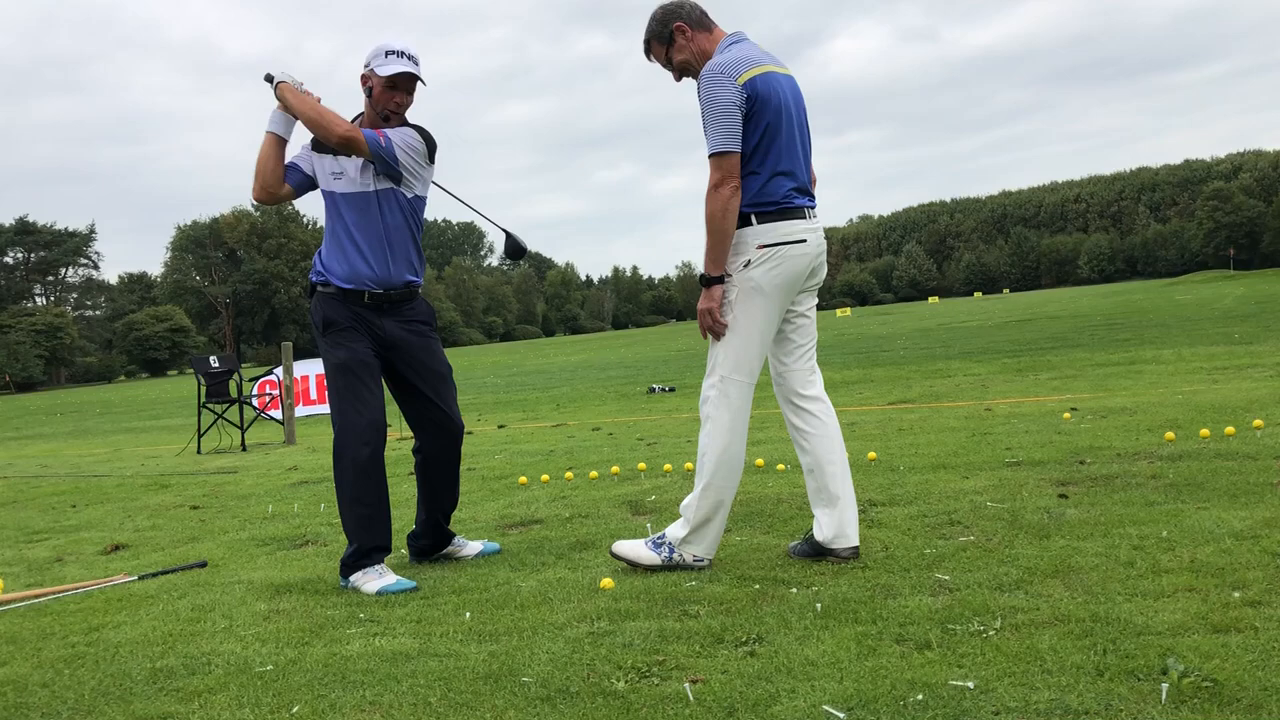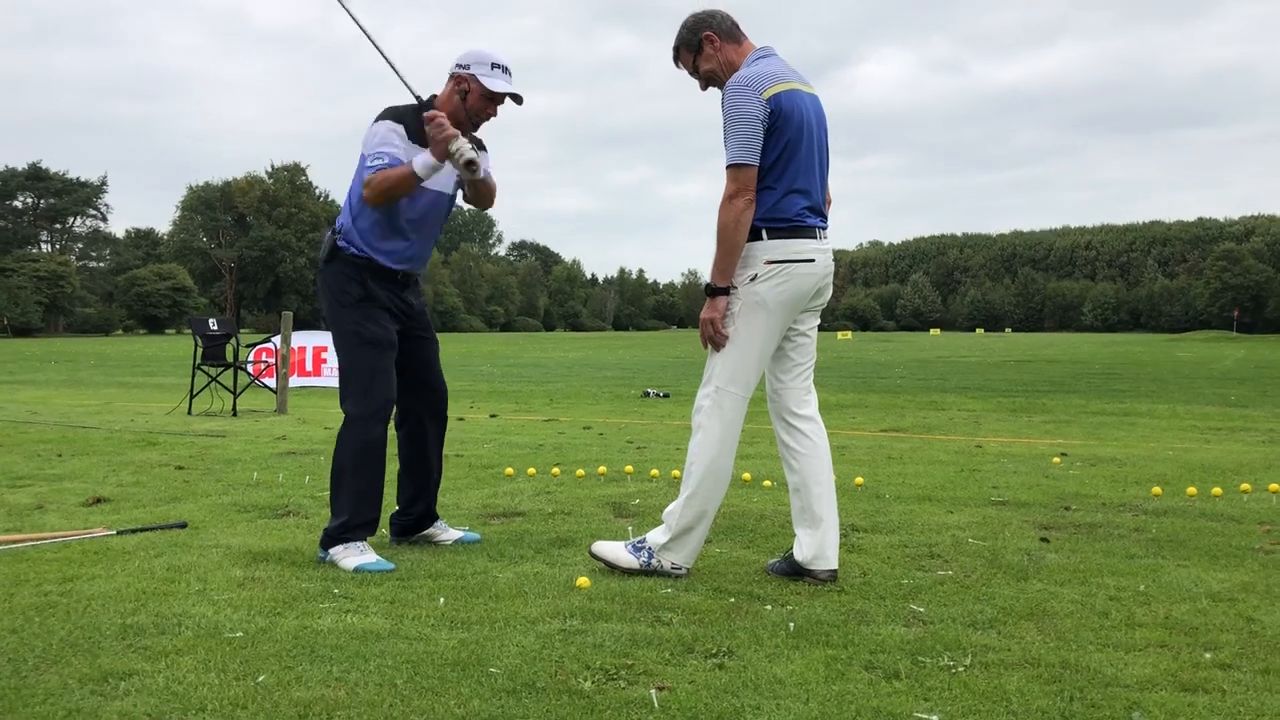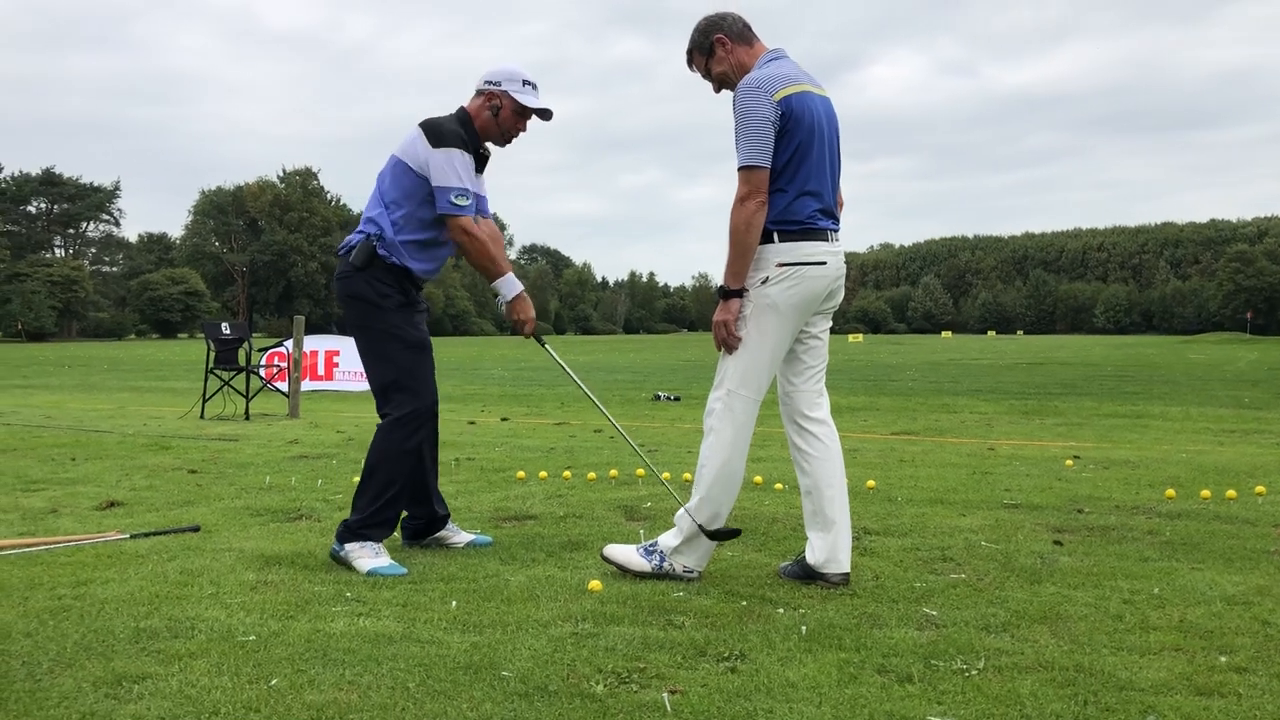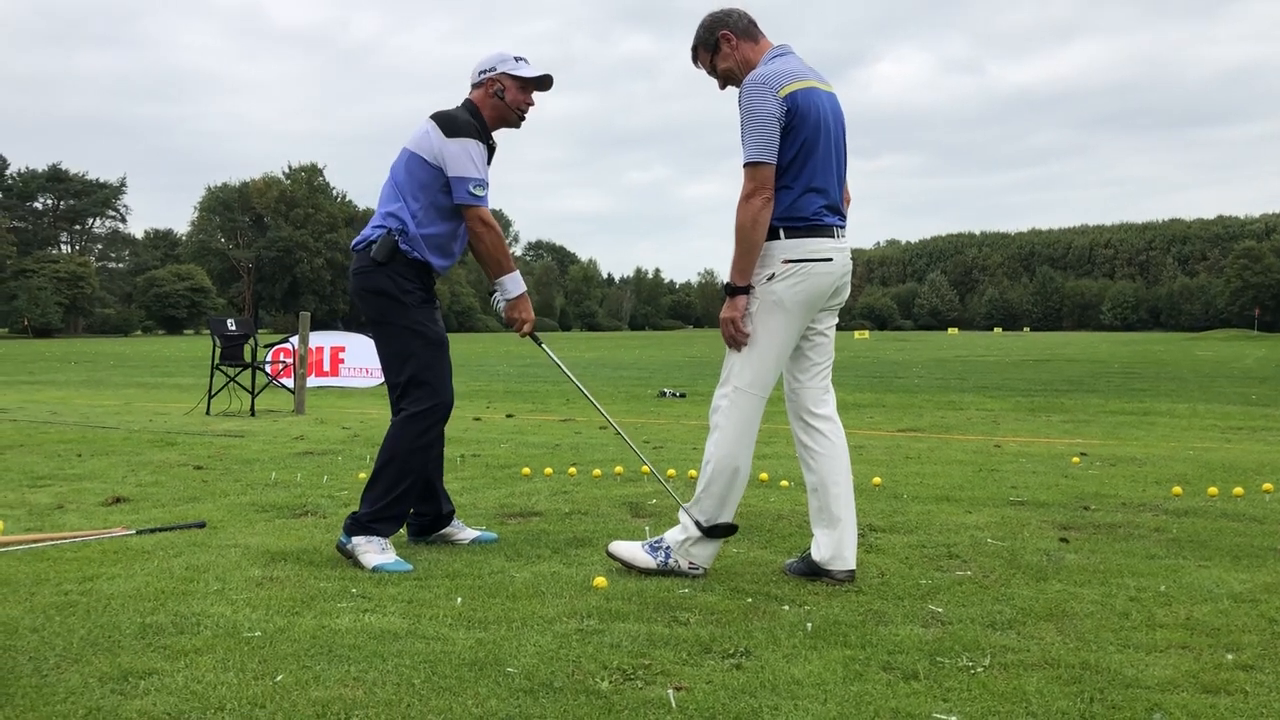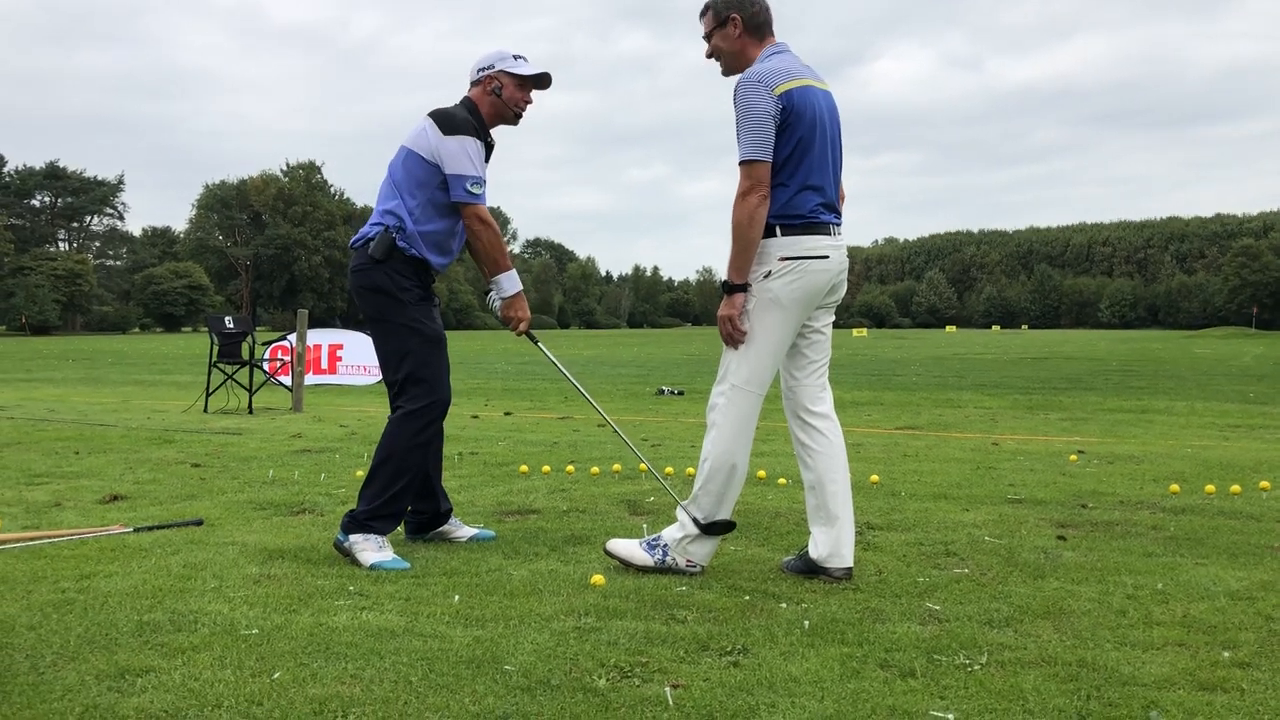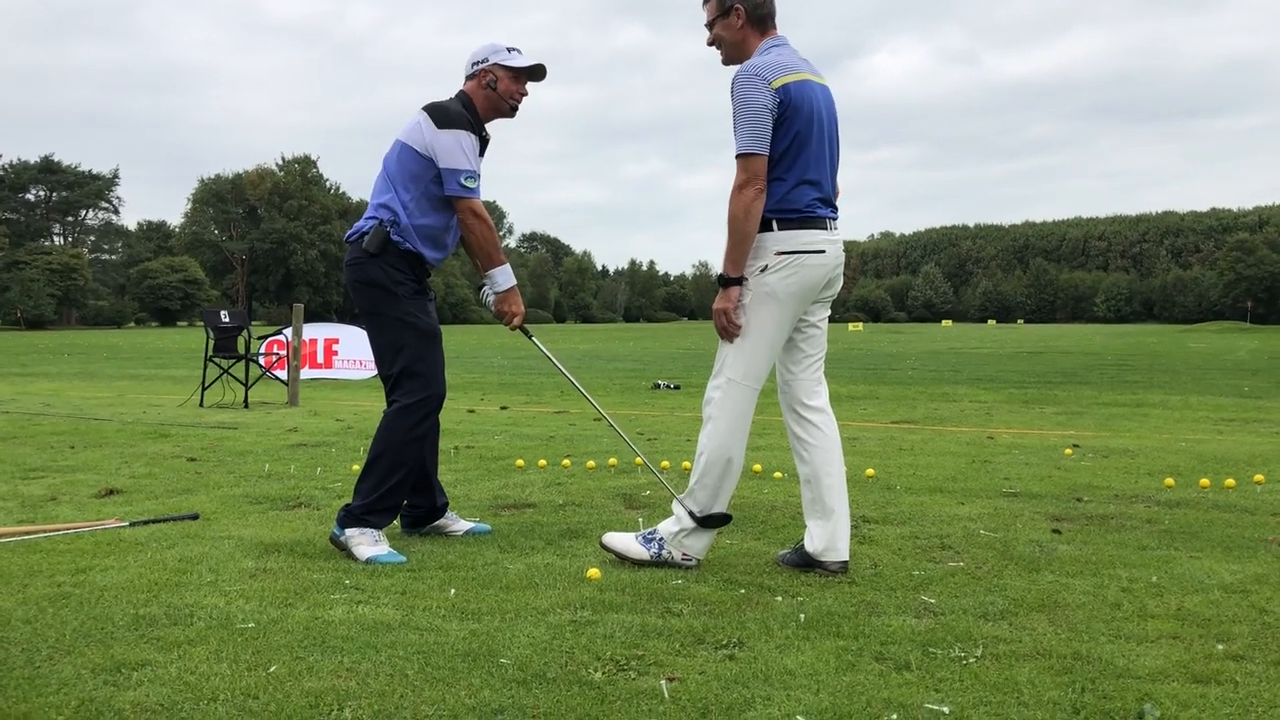
dt=0.3s
person 1, frame 1
left shoulder: (720, 73)
right shoulder: (775, 68)
left elbow: (726, 183)
left wrist: (712, 279)
left hip: (764, 244)
right hip: (805, 236)
left knee: (725, 395)
right knee: (802, 386)
left ankle: (690, 542)
right ankle: (836, 529)
person 1, frame 2
left shoulder: (746, 85)
right shoulder: (801, 86)
left elbow: (741, 197)
left wrist: (716, 290)
left hip: (770, 261)
right hip: (813, 258)
left knee: (720, 404)
right knee: (797, 406)
left ankle: (671, 549)
right ankle: (817, 551)
person 1, frame 3
left shoulder: (757, 88)
right shoulder: (812, 87)
left elbow: (752, 199)
left wrist: (730, 292)
left hip: (781, 263)
right hip: (825, 261)
left knee: (731, 407)
right knee: (808, 409)
left ankle: (684, 550)
right ankle: (829, 554)
person 1, frame 4
left shoulder: (763, 84)
right shoulder: (819, 84)
left elbow: (759, 195)
left wrist: (737, 289)
left hip: (788, 259)
right hip: (832, 258)
left knee: (737, 404)
right knee: (815, 406)
left ankle: (689, 547)
right ankle: (834, 551)
person 1, frame 5
left shoulder: (758, 83)
right shoulder: (814, 82)
left elbow: (754, 193)
left wrist: (734, 287)
left hip: (784, 258)
right hip: (828, 256)
left knee: (734, 403)
right knee: (812, 405)
left ankle: (686, 546)
right ankle: (832, 549)
person 1, frame 6
left shoulder: (756, 75)
right shoulder: (813, 76)
left elbow: (751, 186)
left wrist: (729, 280)
left hip: (780, 251)
right hip: (824, 250)
left knee: (730, 396)
right knee: (807, 397)
left ankle: (683, 538)
right ankle: (828, 542)
person 2, frame 1
left shoulder: (415, 142)
right shoulder: (324, 147)
left elbow: (341, 134)
right elbow: (268, 192)
left wrist: (290, 91)
right wrist: (279, 117)
left hip: (404, 308)
right hip: (342, 308)
left knee: (442, 427)
right knee: (359, 430)
left ankle: (433, 538)
right ankle: (364, 561)
person 2, frame 2
left shoulder: (472, 148)
right shoulder: (396, 123)
left elbow: (483, 197)
right elbow: (374, 193)
left wrist: (461, 156)
right wrist: (429, 158)
left hip: (401, 283)
right hip: (356, 278)
left knee: (428, 403)
right knee: (372, 404)
left ankle: (415, 519)
right ankle: (344, 536)
person 2, frame 3
left shoulder: (466, 151)
right shoulder: (445, 139)
left elbow: (484, 229)
right elbow: (462, 232)
left wrist: (512, 290)
right wrist: (512, 289)
left hip: (391, 283)
right hip: (375, 280)
left knee: (417, 404)
right knee: (411, 405)
left ankle: (426, 520)
right ankle: (360, 536)
person 2, frame 4
left shoulder: (466, 137)
right shoulder: (459, 131)
left elbow: (475, 230)
right elbow: (481, 224)
left wrist: (505, 291)
right wrist: (515, 290)
left hip: (400, 276)
right hip: (393, 274)
left knee: (425, 399)
right knee: (427, 399)
left ankle: (431, 517)
right ankle: (367, 529)
person 2, frame 5
left shoulder: (467, 134)
right shoulder: (457, 127)
left elbow: (471, 227)
right elbow: (478, 221)
left wrist: (501, 290)
right wrist: (512, 289)
left hip: (403, 274)
right hip: (391, 271)
left knee: (426, 397)
right knee: (423, 397)
left ankle: (429, 515)
right ankle: (364, 527)
person 2, frame 6
left shoulder: (461, 128)
right shoulder: (451, 121)
left elbow: (465, 221)
right elbow: (472, 215)
left wrist: (493, 285)
right wrist: (505, 283)
left hip: (400, 268)
right hip: (386, 265)
left knee: (422, 391)
right knee: (418, 391)
left ankle: (424, 509)
right ankle: (360, 521)
